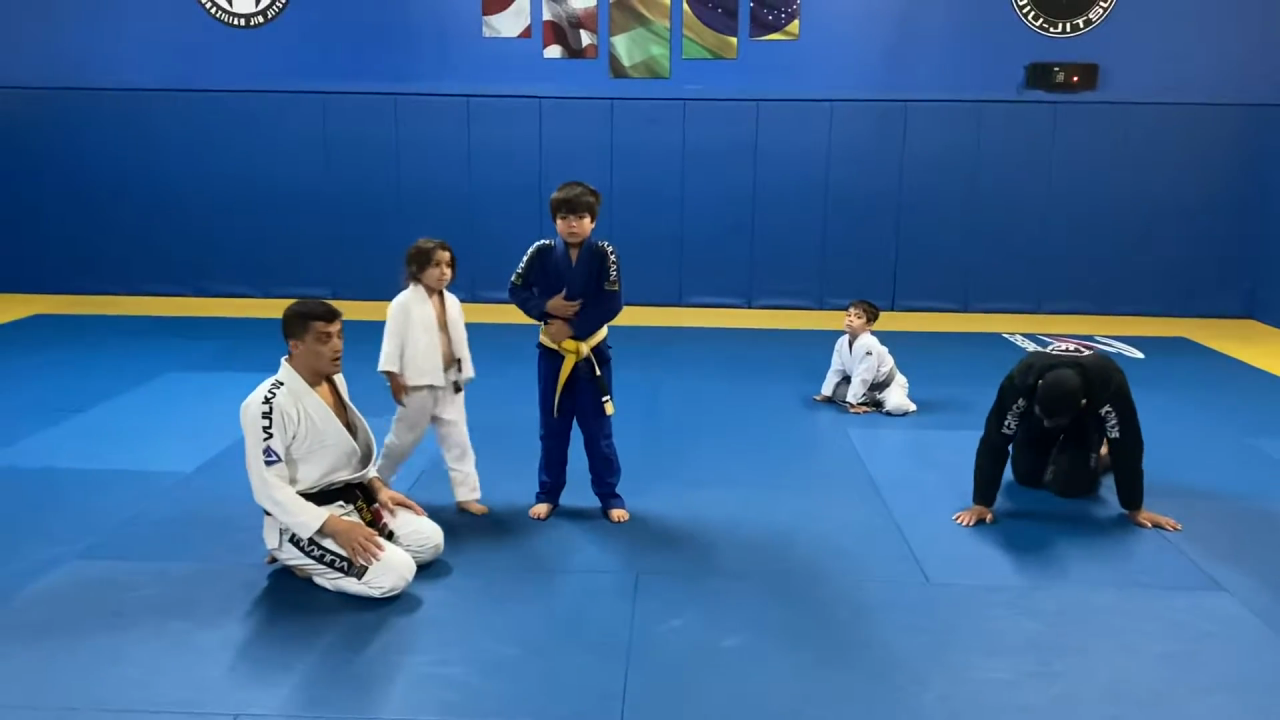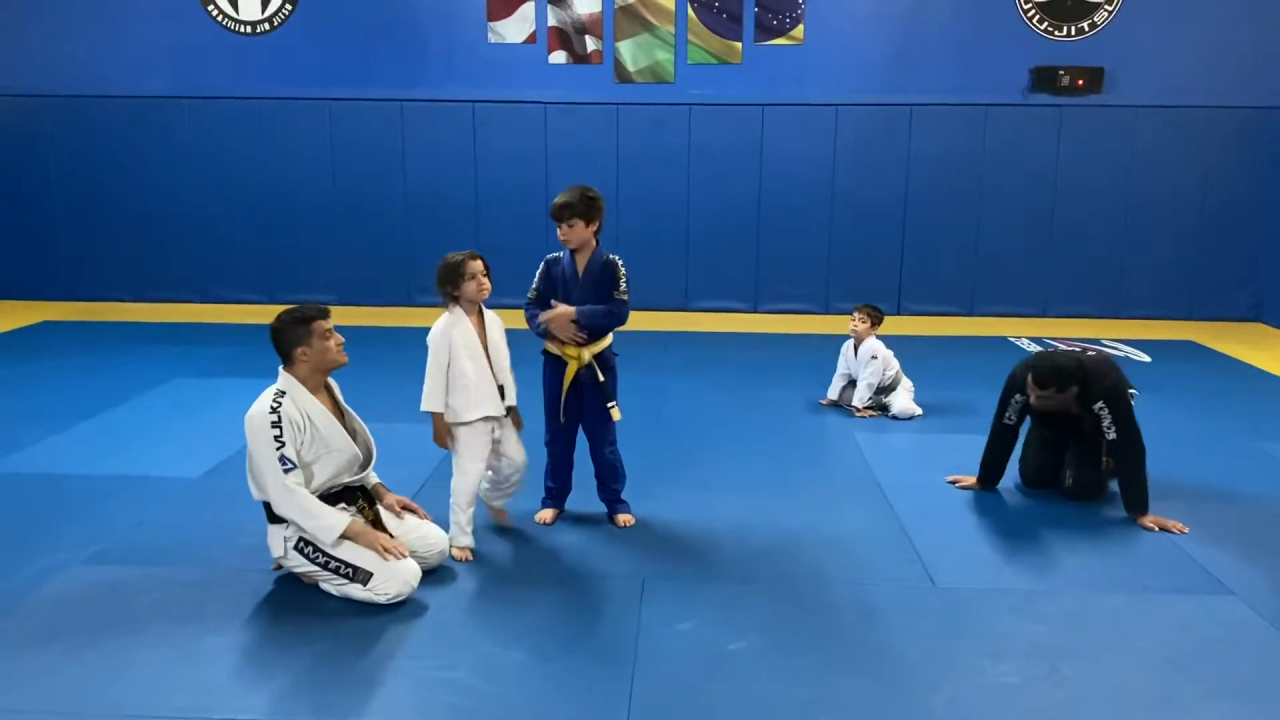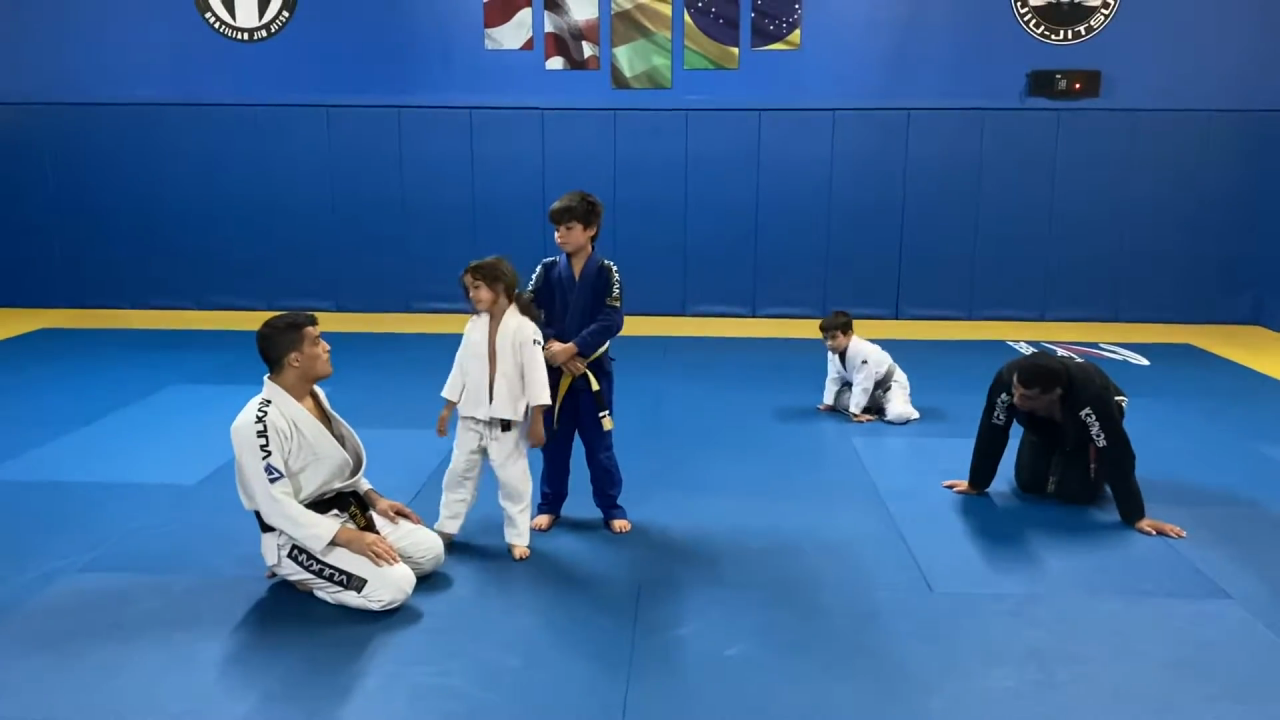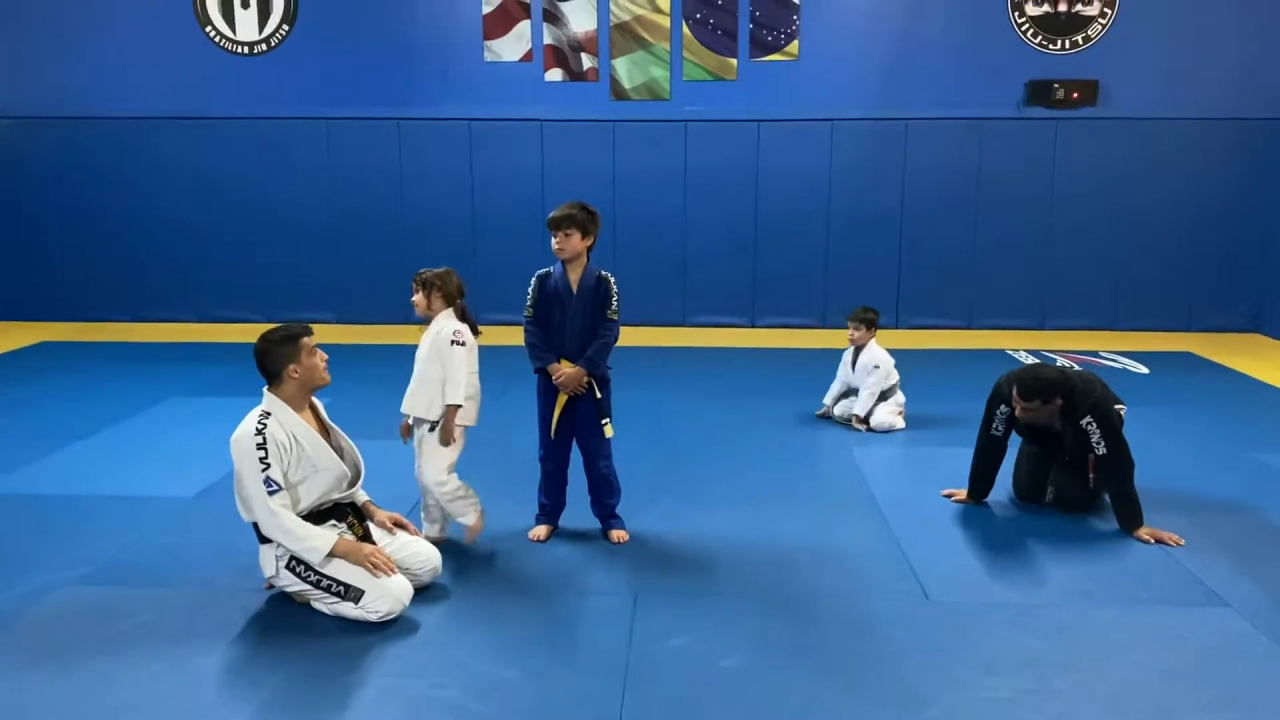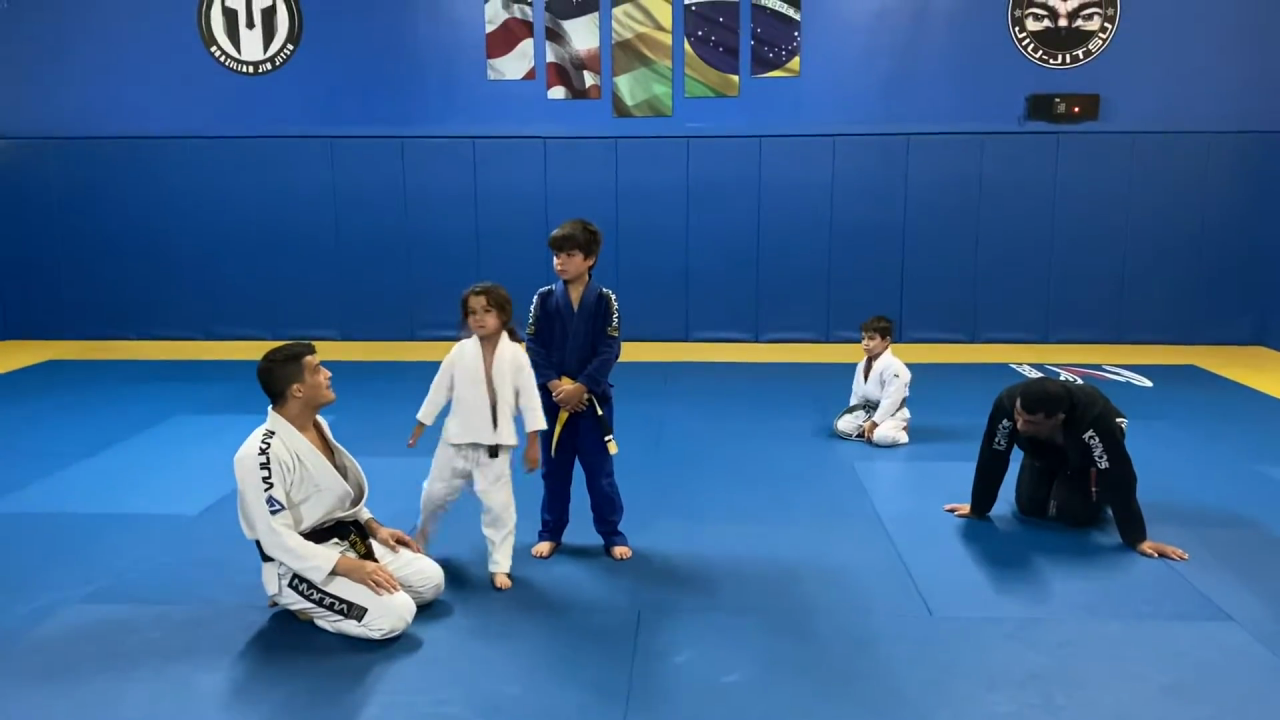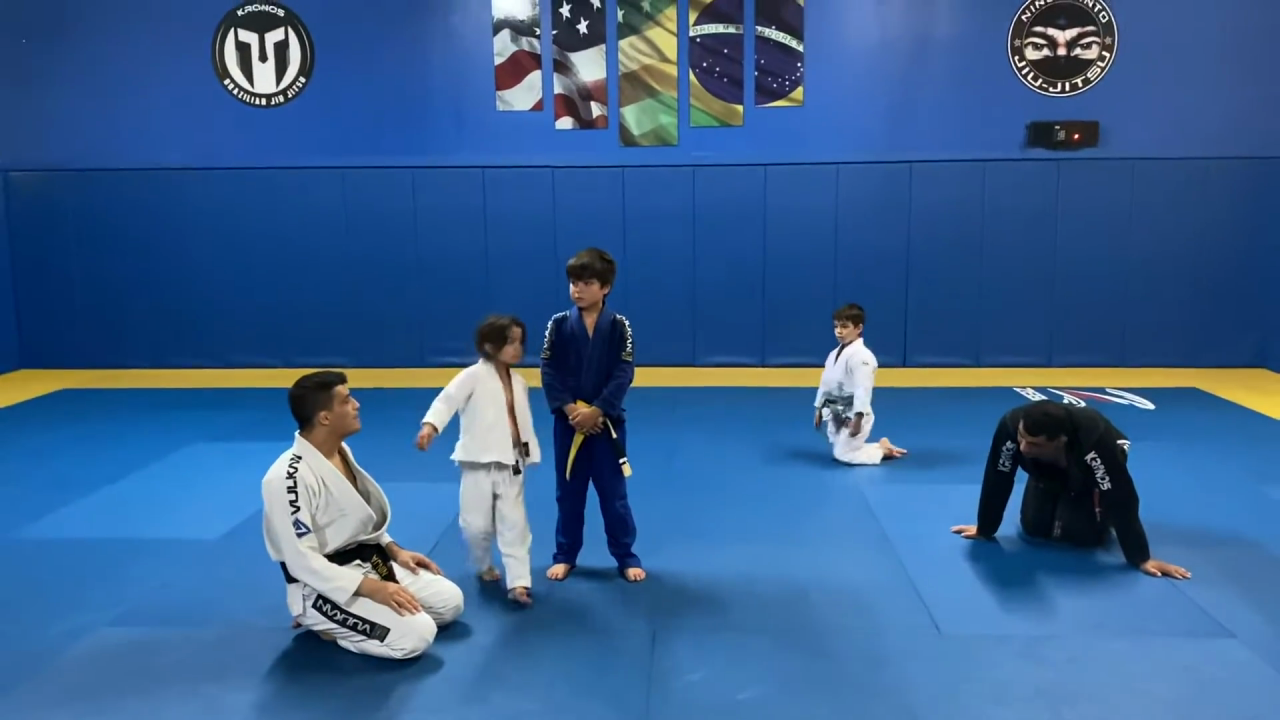
dt=0.7s
person 1, frame 1
left shoulder: (604, 255)
right shoulder: (541, 253)
left elbow: (611, 305)
right elbow: (516, 289)
left wrist: (573, 328)
right wrist: (545, 307)
left hip: (592, 353)
right hip: (553, 354)
left knee: (598, 429)
right knee: (552, 428)
left ankle: (609, 495)
right ankle: (547, 494)
person 1, frame 2
left shoulder: (611, 266)
right shoulder: (551, 264)
left elbow: (618, 312)
right elbow: (533, 306)
left wrist: (574, 313)
right wrist: (550, 325)
left hip: (597, 362)
right hip: (558, 362)
left knee: (602, 437)
right knee: (557, 436)
left ankle: (615, 501)
right ankle: (553, 499)
person 1, frame 3
left shoulder: (607, 272)
right shoulder: (547, 269)
left elbow: (610, 322)
left wrist: (572, 348)
right wrist: (551, 346)
left hip: (593, 369)
right hip: (553, 370)
left knee: (599, 442)
right knee: (554, 442)
left ankle: (611, 507)
right ankle: (549, 505)
person 1, frame 4
left shoulder: (604, 283)
right shoulder: (542, 281)
left elbow: (607, 334)
right elbow: (532, 331)
left wrist: (580, 371)
right wrist: (554, 369)
left hip: (591, 380)
right hip: (552, 381)
left knee: (597, 453)
right knee: (552, 452)
left ankle: (609, 517)
right ankle: (547, 516)
person 1, frame 5
left shoulder: (605, 300)
right shoulder: (544, 299)
left elbow: (608, 351)
right elbow: (533, 348)
left wrist: (580, 388)
right wrist: (555, 386)
left hip: (593, 398)
right hip: (553, 397)
left knee: (600, 470)
right knee: (554, 469)
left ankle: (612, 534)
right ankle: (550, 533)
person 1, frame 6
left shoulder: (618, 326)
right shoulder: (558, 325)
left elbow: (622, 375)
right elbow: (549, 373)
left wrist: (595, 411)
right wrist: (571, 410)
left hip: (607, 421)
right hip: (568, 422)
left knee: (613, 492)
right knee: (568, 492)
left ankle: (626, 556)
right ankle: (565, 555)
person 2, frame 1
left shoulder: (334, 380)
right shoulder: (269, 404)
right elbow: (270, 489)
left wrist: (378, 487)
right wrist: (336, 527)
right hip: (303, 521)
left knee: (430, 541)
right knee: (394, 574)
left ankle: (314, 556)
right ankle: (298, 557)
person 2, frame 2
left shoulder: (326, 386)
right shoulder: (272, 413)
right elbow: (288, 498)
left wrist: (381, 493)
right wrist: (360, 533)
left hip: (352, 504)
right hip: (305, 528)
left knee: (435, 545)
right knee: (401, 580)
left ankle: (319, 564)
right ankle: (304, 566)
person 2, frame 3
left shoulder: (314, 394)
right shoulder: (258, 423)
right elbow: (276, 507)
left wrist: (373, 498)
right wrist: (348, 538)
right hip: (299, 535)
left knee: (430, 551)
right knee: (394, 587)
left ankle: (323, 569)
right ankle: (299, 572)
person 2, frame 4
left shoulder: (311, 406)
right shoulder: (258, 434)
right elbow: (275, 520)
left wrist: (371, 510)
right wrist: (347, 550)
right hip: (296, 547)
left knee: (427, 563)
right knee: (392, 597)
left ankle: (319, 582)
right ankle: (297, 585)
person 2, frame 5
left shoulder: (316, 424)
right shoulder: (262, 454)
right elbow: (276, 539)
left wrist: (375, 527)
right wrist: (349, 568)
right hip: (300, 566)
left knee: (430, 581)
right knee: (394, 615)
left ankle: (324, 599)
right ankle: (299, 602)
person 2, frame 6
left shoulder: (340, 451)
right shoulder: (289, 478)
right elbow: (302, 561)
left wrist: (394, 550)
right wrist: (371, 589)
right hip: (323, 587)
left knee: (450, 601)
right knee: (416, 635)
left ankle: (341, 621)
right ankle: (322, 623)
person 3, frame 1
left shoulder: (452, 302)
right shoulder: (404, 303)
right elbow: (393, 342)
left wrist: (463, 375)
right wrist: (394, 379)
left hip: (451, 385)
right hip: (418, 386)
left knee: (458, 442)
right knee: (403, 439)
left ankle: (466, 495)
right ankle: (378, 478)
person 3, frame 2
left shoulder: (492, 320)
right shoulder: (444, 328)
right elbow: (436, 375)
left wrist: (512, 407)
right wrist: (438, 421)
left hip: (497, 412)
right hip: (465, 417)
left knee: (516, 462)
right knee: (468, 478)
left ankle: (494, 501)
right ankle: (460, 539)
person 3, frame 3
left shoulder: (525, 328)
right shoulder: (474, 325)
left elbow: (536, 376)
right elbow: (460, 368)
left wrist: (536, 421)
right wrist: (448, 407)
left hip: (507, 420)
right hip: (470, 416)
left knee: (514, 479)
right knee: (459, 473)
left ankle: (518, 537)
right ankle: (446, 528)
person 3, frame 4
left shoulder: (454, 330)
right shoulder: (432, 330)
left elbow: (457, 380)
left wrist: (448, 422)
right wrist: (409, 417)
left hip: (445, 420)
right hip: (427, 419)
left knee: (435, 476)
right knee: (425, 478)
left ankle: (471, 512)
right ankle: (433, 532)
person 3, frame 5
left shoulder: (515, 354)
right shoulder: (460, 352)
left elbow: (528, 396)
right elbow: (439, 390)
left wrist: (533, 441)
right wrist: (418, 428)
left hip: (494, 445)
right hip: (458, 439)
left knee: (497, 506)
right knee: (437, 492)
left ankle: (499, 567)
right ankle: (424, 526)
person 3, frame 6
left shoulder: (518, 382)
right shoulder: (474, 376)
right elbow: (446, 401)
left wrist: (527, 458)
right wrist: (429, 426)
left hip: (510, 464)
right hip: (478, 464)
left knee: (515, 524)
right knee: (476, 524)
left ankle: (518, 582)
right ankle: (483, 565)
person 4, frame 1
left shoulder: (1111, 386)
right shoulder: (1022, 380)
left elbow: (1127, 446)
right elbow: (995, 440)
left wrist: (1135, 509)
right wrist: (981, 504)
left hip: (1086, 422)
left knee: (1067, 484)
right knee: (1026, 477)
left ankle: (1102, 453)
person 4, frame 2
left shoulder: (1107, 386)
right shoulder: (1022, 376)
left elbow: (1128, 448)
right elbow: (1003, 431)
left wrist: (1140, 513)
right wrist: (984, 481)
left hip: (1095, 425)
right hip: (1053, 422)
left knee: (1078, 487)
right knee: (1034, 478)
left ankle: (1108, 461)
right ankle: (1067, 454)
person 4, frame 3
left shoulder: (1092, 394)
right shoulder: (1007, 379)
left elbow: (1117, 454)
right elbow: (991, 434)
left wrist: (1136, 517)
right wrist: (976, 484)
left hip: (1088, 429)
right hip: (1044, 427)
left knee: (1074, 491)
right knee: (1029, 484)
left ankle: (1093, 468)
right ankle: (1058, 457)
person 4, frame 4
left shoulder: (1092, 404)
right shoulder: (1006, 389)
left elbow: (1116, 464)
right elbow: (990, 444)
left wrist: (1134, 525)
right wrist: (975, 493)
left hip: (1085, 442)
right hip: (1042, 437)
left knee: (1073, 499)
right knee: (1026, 493)
left ankle: (1095, 481)
right ankle: (1056, 467)
person 4, frame 5
left shoulder: (1095, 418)
right shoulder: (1008, 402)
left elbow: (1119, 478)
right elbow: (992, 459)
left wrist: (1137, 539)
right wrist: (978, 508)
left hip: (1087, 455)
right hip: (1044, 451)
left knee: (1076, 513)
right knee: (1029, 507)
left ankle: (1096, 494)
right ankle: (1057, 481)
person 4, frame 6
left shoulder: (1096, 440)
right shoulder: (1011, 425)
left elbow: (1121, 499)
right elbow: (997, 481)
left wrist: (1141, 558)
right wrist: (984, 529)
left hip: (1089, 479)
right hip: (1048, 473)
left knee: (1083, 534)
right knee: (1034, 528)
left ankle: (1103, 518)
right ankle: (1062, 503)
